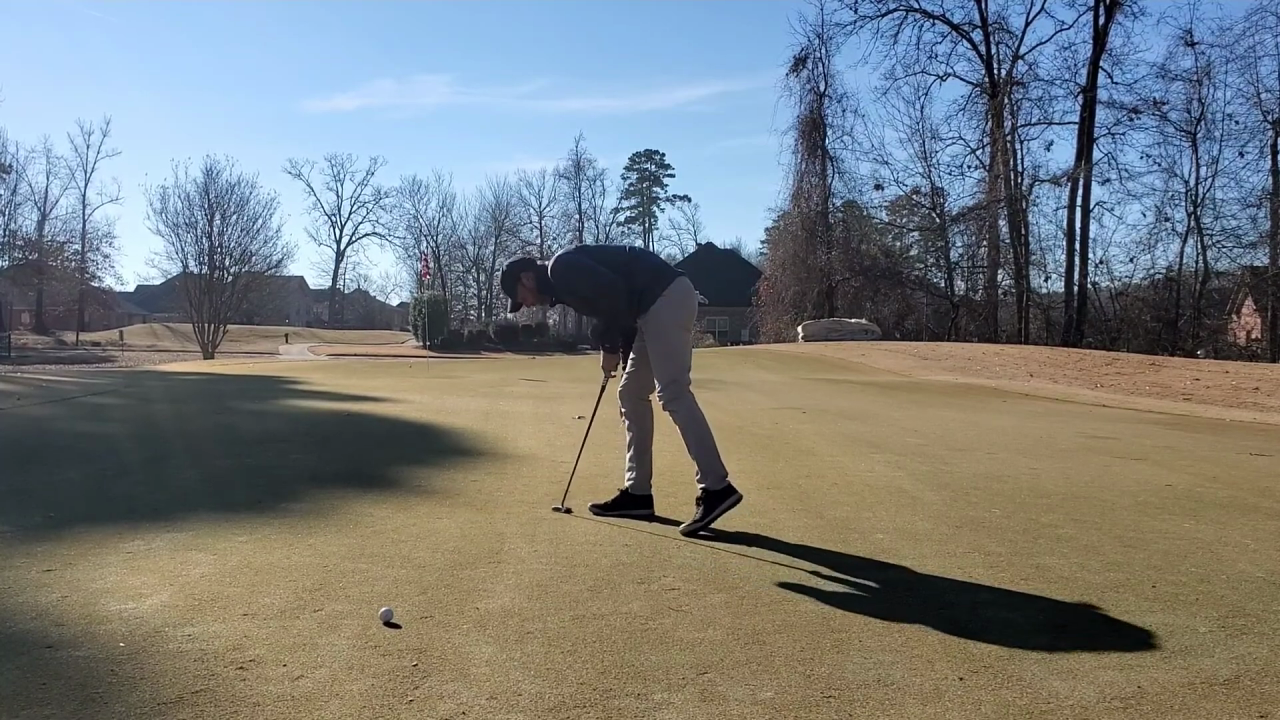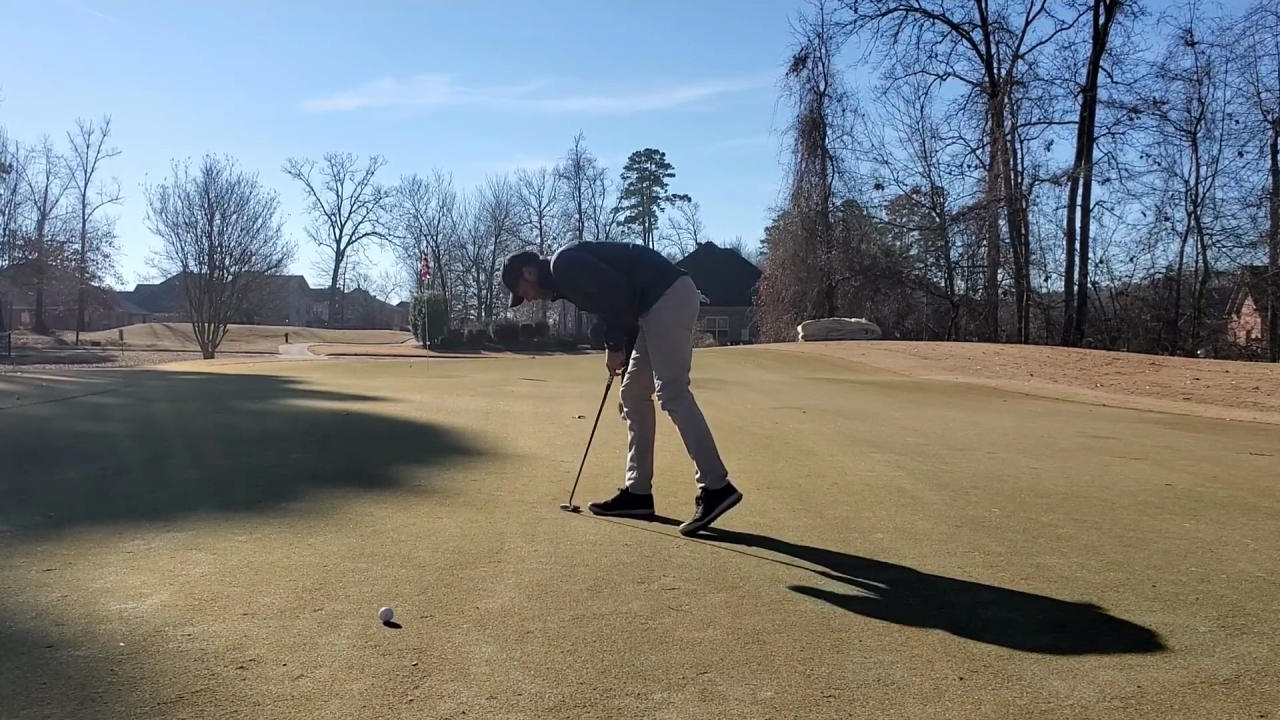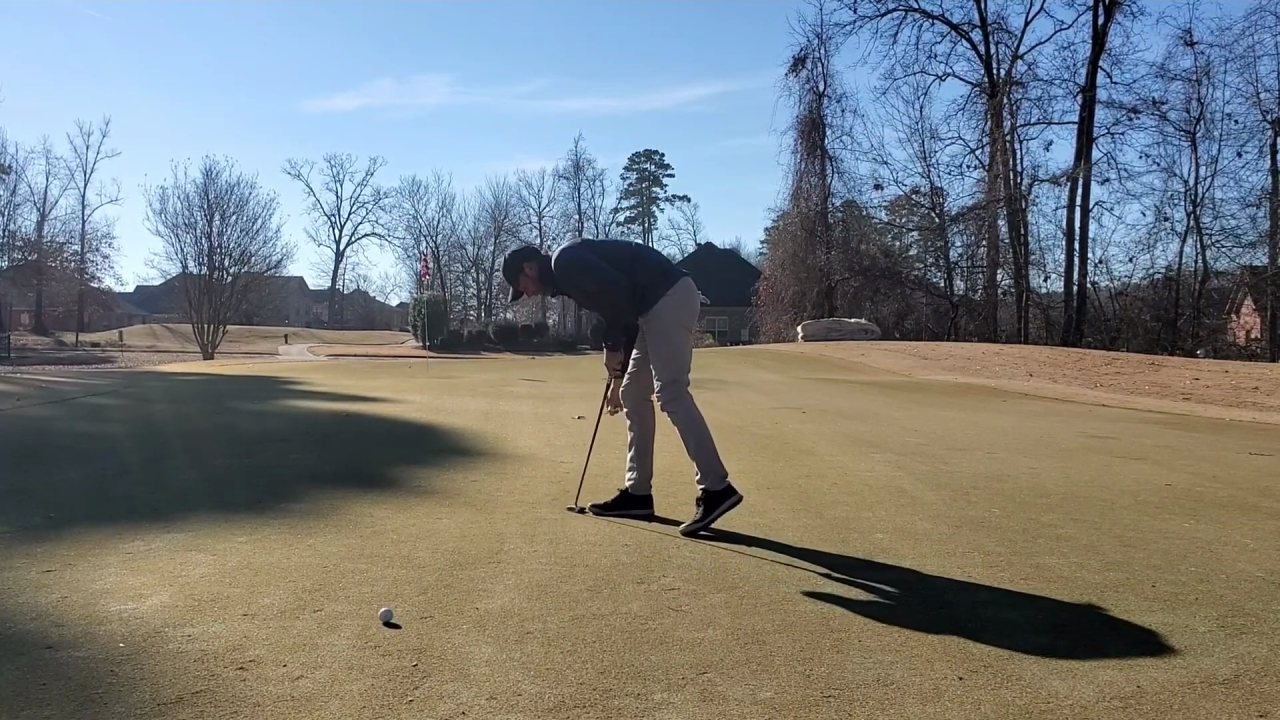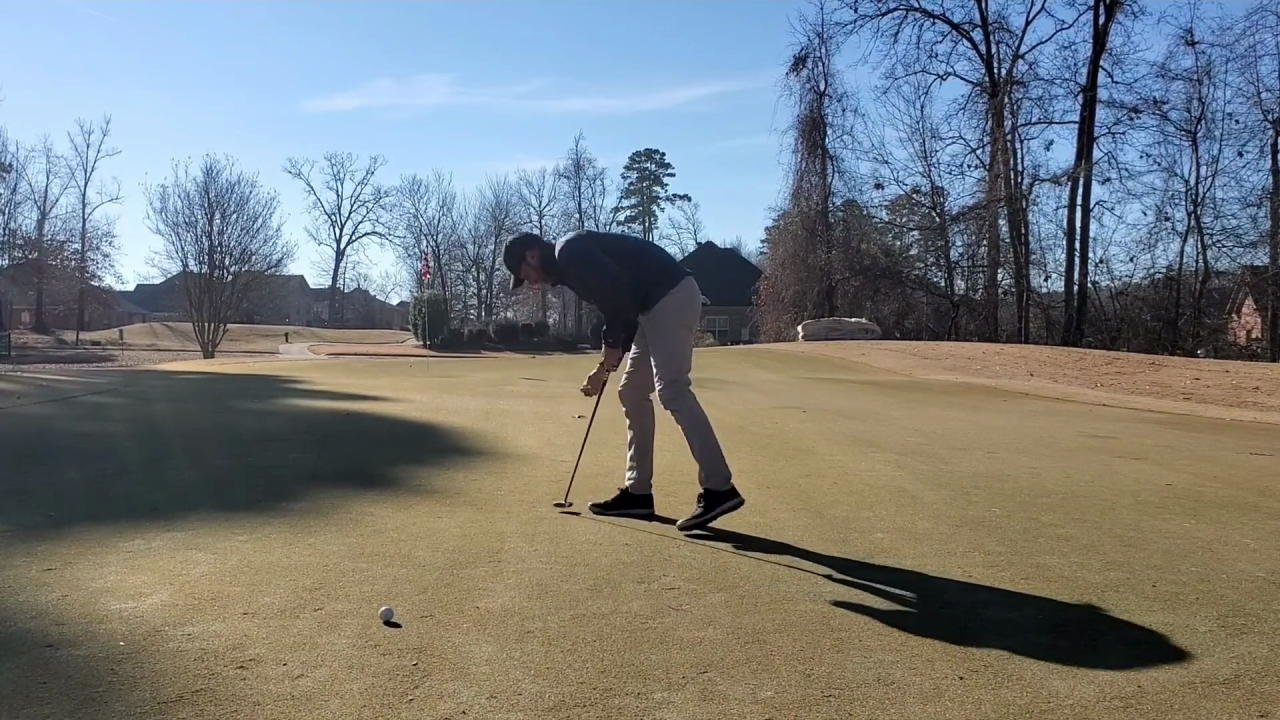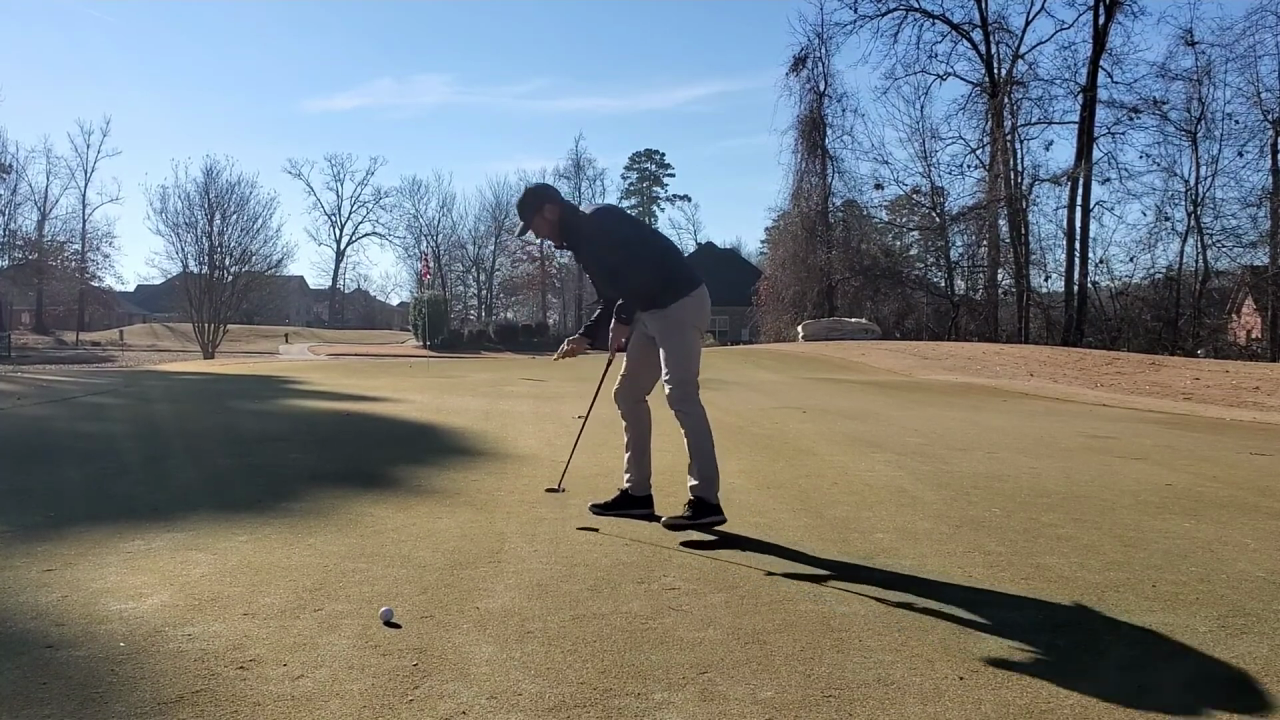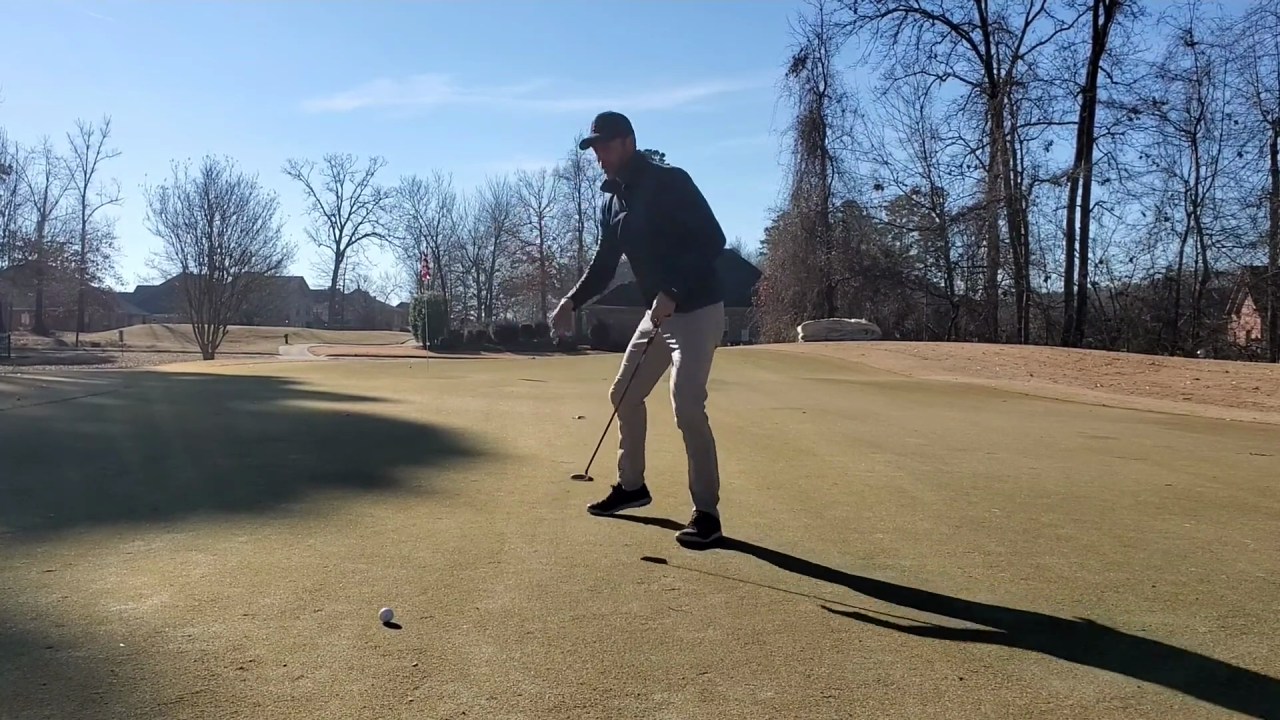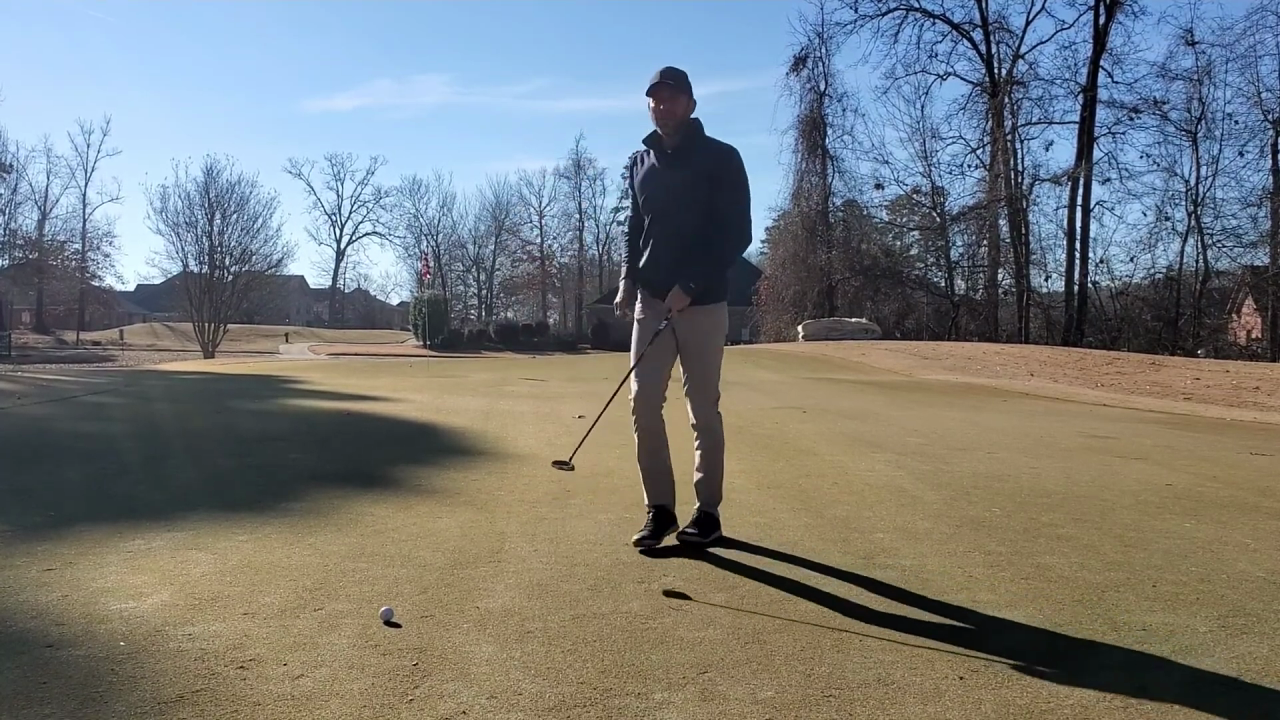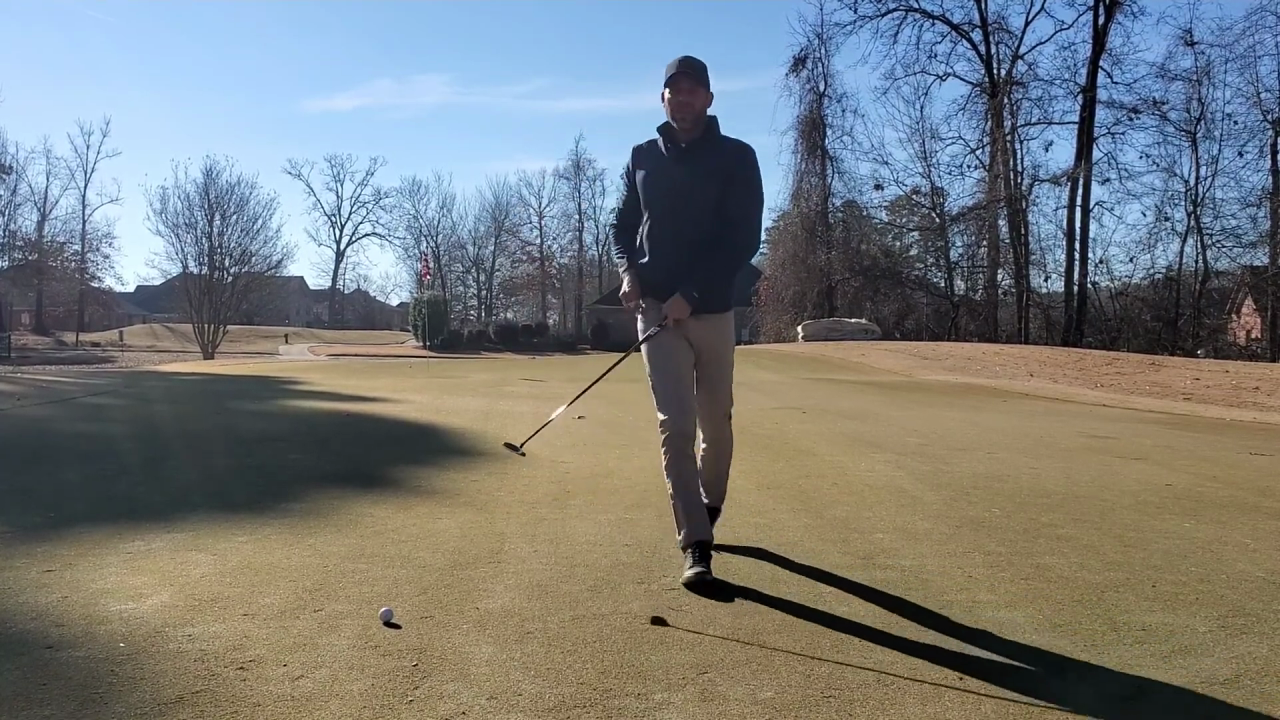
dt=0.3s
person 1, frame 1
left shoulder: (561, 268)
right shoulder: (564, 285)
left elbow: (613, 292)
right elbow: (617, 314)
left wrist: (608, 348)
left hip: (667, 298)
right hip: (658, 305)
left knee: (672, 393)
right knee: (631, 393)
left ankle: (716, 489)
right ankle: (637, 493)
person 1, frame 2
left shoulder: (563, 264)
right shoulder: (565, 280)
left elbow: (616, 288)
right elbow: (618, 314)
left wrist: (613, 347)
left hip: (669, 296)
right hip: (659, 303)
left knee: (671, 393)
right knee: (634, 394)
left ankle: (716, 488)
right ankle: (638, 492)
person 1, frame 3
left shoulder: (565, 261)
right shoulder: (566, 275)
left elbow: (616, 290)
right elbow: (620, 314)
left wrist: (612, 348)
right wrist: (619, 376)
left hip: (670, 297)
right hip: (661, 305)
left knee: (671, 393)
right knee: (633, 394)
left ankle: (717, 489)
right ankle: (637, 493)
person 1, frame 4
left shoulder: (569, 251)
right shoulder: (570, 266)
left elbow: (618, 286)
right elbow: (621, 309)
left wrist: (610, 344)
right wrist: (606, 366)
left hip: (672, 296)
right hip: (659, 304)
left knee: (672, 391)
right knee: (632, 392)
left ankle: (718, 488)
right ankle: (638, 492)
person 1, frame 5
left shoulder: (600, 221)
right shoulder: (580, 243)
left elbow: (643, 267)
right elbow: (613, 299)
left wrist: (622, 318)
right wrist: (585, 337)
left hip: (681, 303)
right hip: (651, 312)
left knee: (681, 393)
right knee: (627, 394)
left ankle: (705, 501)
right ankle: (636, 493)
person 1, frame 6
left shoulder: (669, 181)
right shoulder: (611, 202)
left elbow: (712, 240)
right elbow: (603, 266)
left wrist: (672, 292)
right wrist: (571, 301)
left hip: (699, 310)
right hip: (660, 312)
left knee: (687, 404)
right knee: (625, 393)
left ankle: (706, 511)
right ankle: (631, 485)
person 1, frame 7
left shoulder: (721, 159)
right shoulder: (640, 163)
left elbow: (736, 235)
left wrist: (689, 286)
right wrist: (627, 279)
left hip: (705, 303)
right hip: (651, 300)
left knee: (704, 411)
right knee: (645, 402)
left ankle: (707, 510)
right ankle: (660, 511)
person 1, frame 8
left shoulder: (736, 157)
right shoulder: (642, 158)
left elbow: (745, 241)
right elbow: (623, 226)
left wrist: (692, 294)
right wrist: (629, 273)
left hip: (713, 311)
right hip: (656, 308)
left knee: (714, 421)
right knee: (675, 424)
left ankle: (711, 501)
right ankle: (696, 545)
